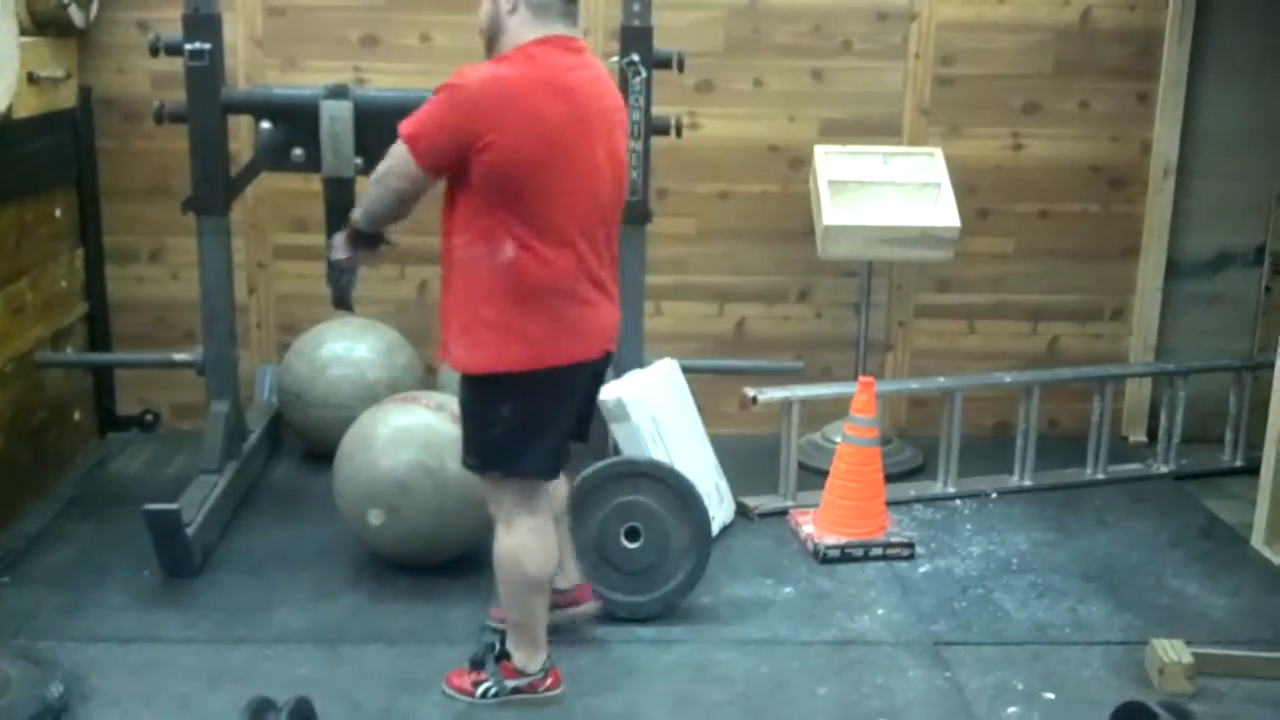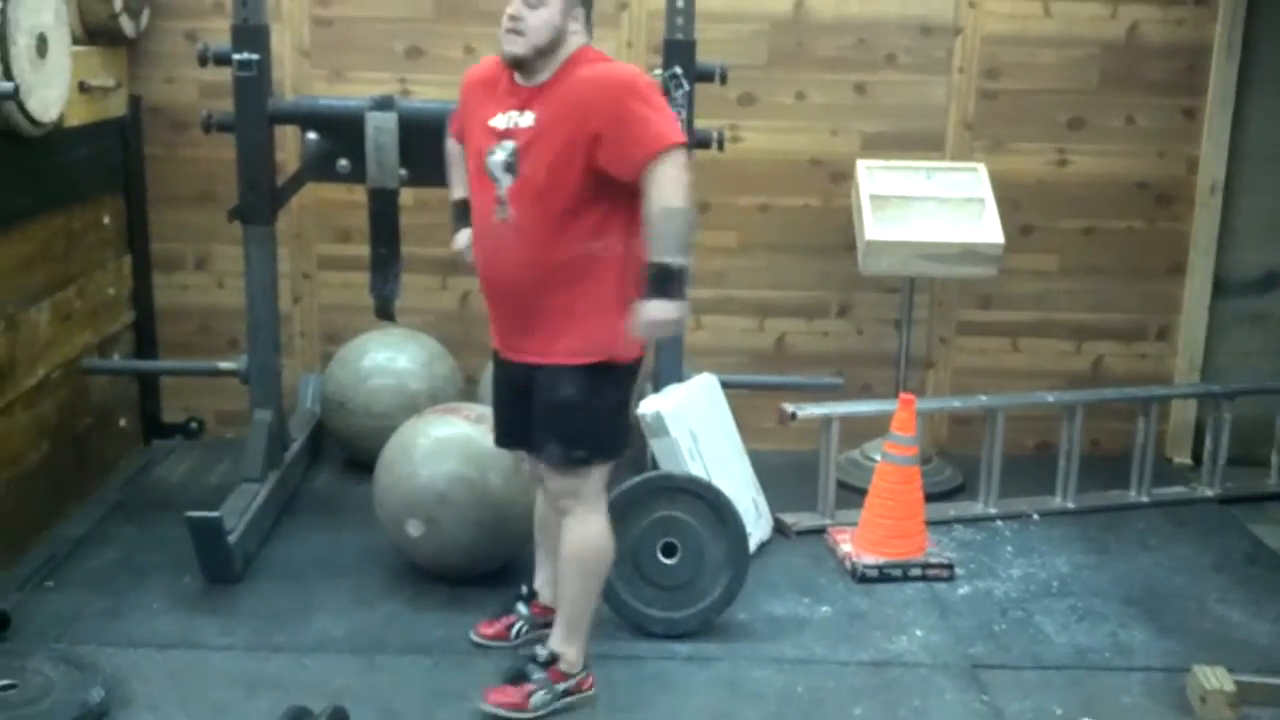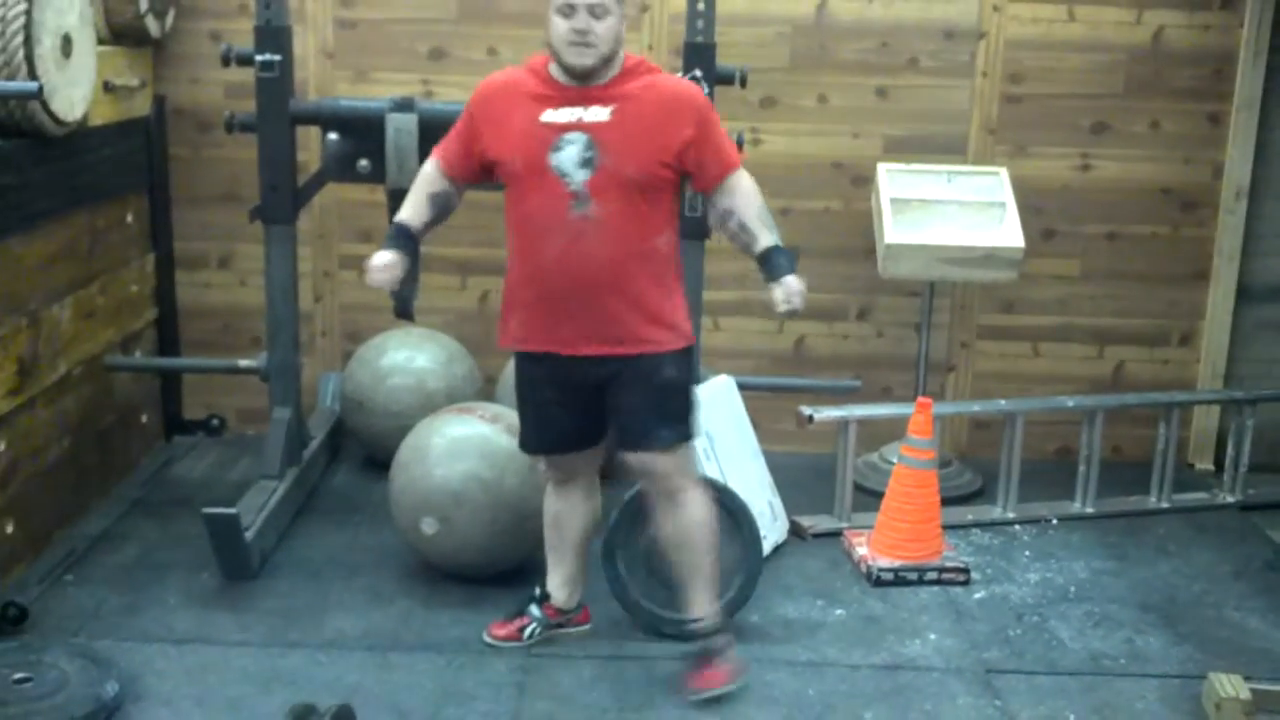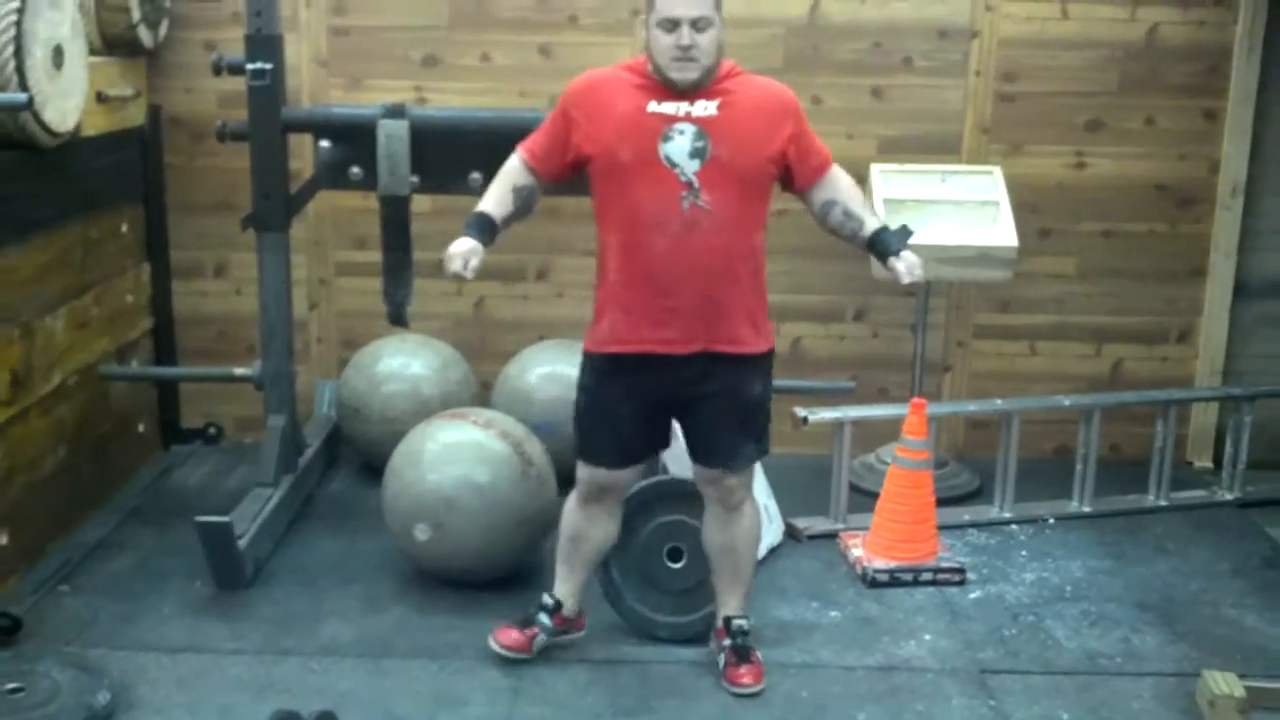
dt=0.4s
person 1, frame 1
left shoulder: (484, 89)
right shoulder: (592, 82)
left elbow: (398, 174)
left wrist: (359, 232)
left hip: (520, 336)
right hip: (579, 325)
left knee: (516, 496)
right knee: (534, 474)
left ankle: (526, 663)
right ankle: (563, 586)
person 1, frame 2
left shoulder: (608, 90)
right shoulder: (485, 84)
left elbow: (670, 176)
right elbow: (462, 138)
left wrist: (662, 282)
right wrist: (468, 216)
left hip: (588, 340)
right hip: (519, 337)
left knee: (575, 489)
right knee: (548, 474)
left ankle: (560, 661)
right ankle: (546, 599)
person 1, frame 3
left shoulder: (675, 100)
right shoulder: (500, 96)
left elbow: (729, 184)
right elbow: (444, 172)
left wrist: (775, 259)
right wrist: (400, 241)
left hip: (646, 336)
right hip: (545, 338)
left knee: (668, 475)
right knee: (567, 471)
left ankle: (708, 627)
right ankle: (562, 601)
person 1, frame 4
left shoulder: (772, 104)
right shoulder: (593, 95)
left elbow: (825, 184)
right elbow: (528, 170)
left wrist: (885, 241)
right wrist: (478, 229)
left hip: (733, 346)
right hip: (624, 343)
left knee: (729, 489)
right knee: (599, 483)
left ankle: (731, 625)
right ankle: (559, 608)
